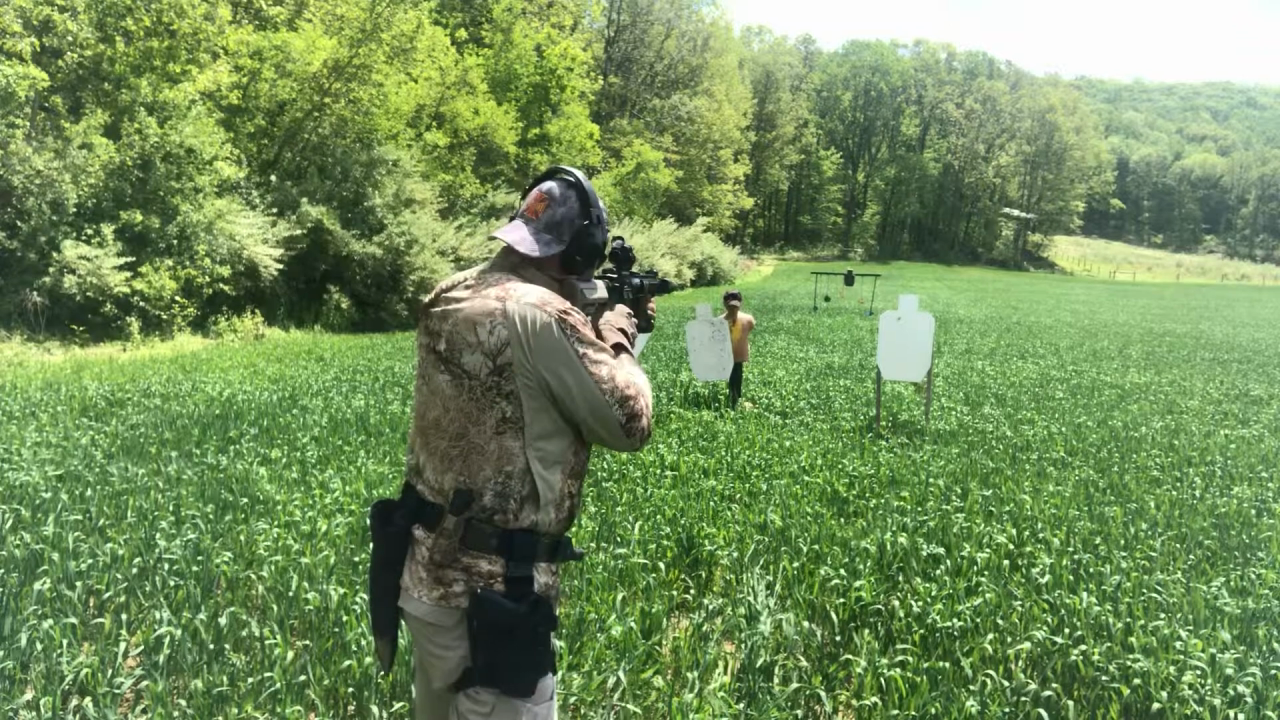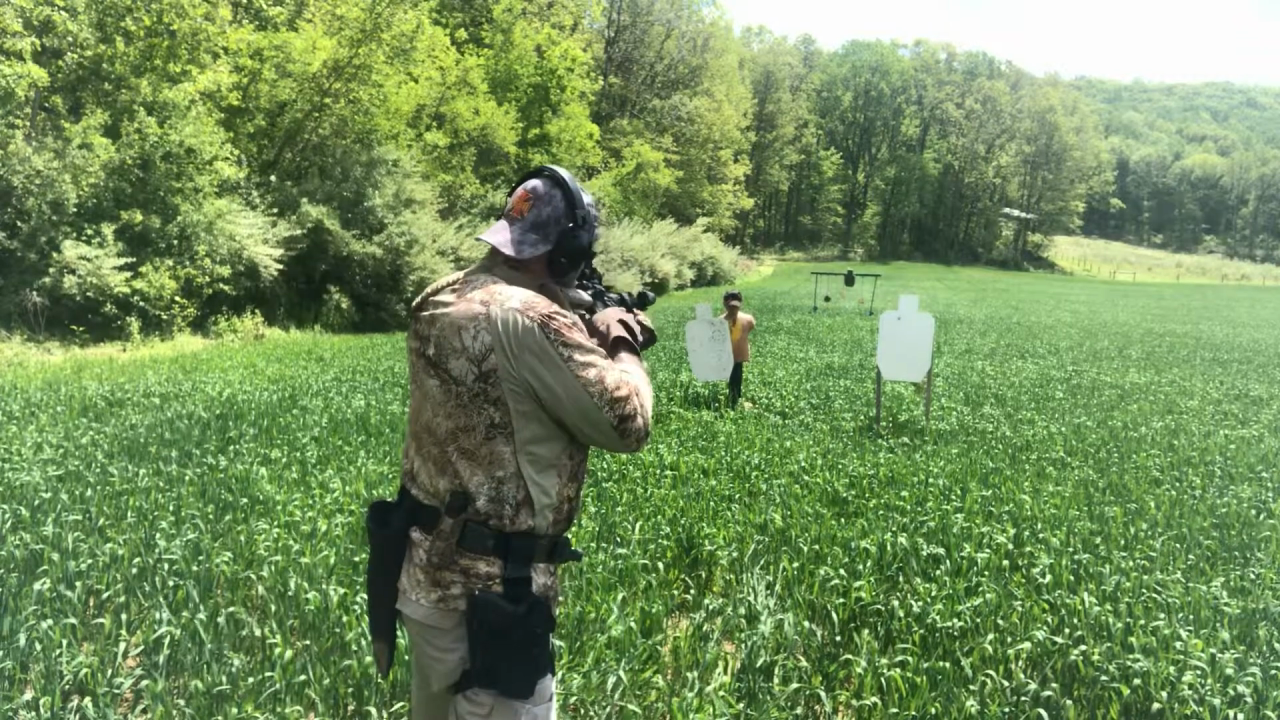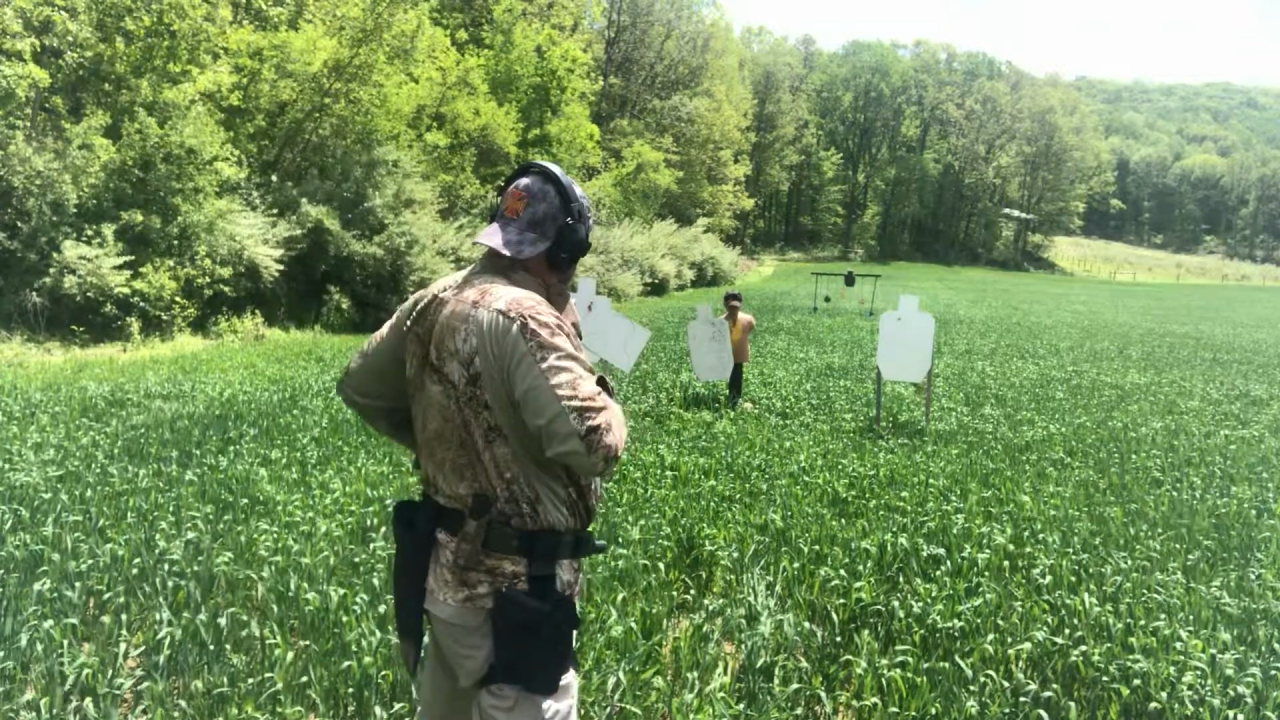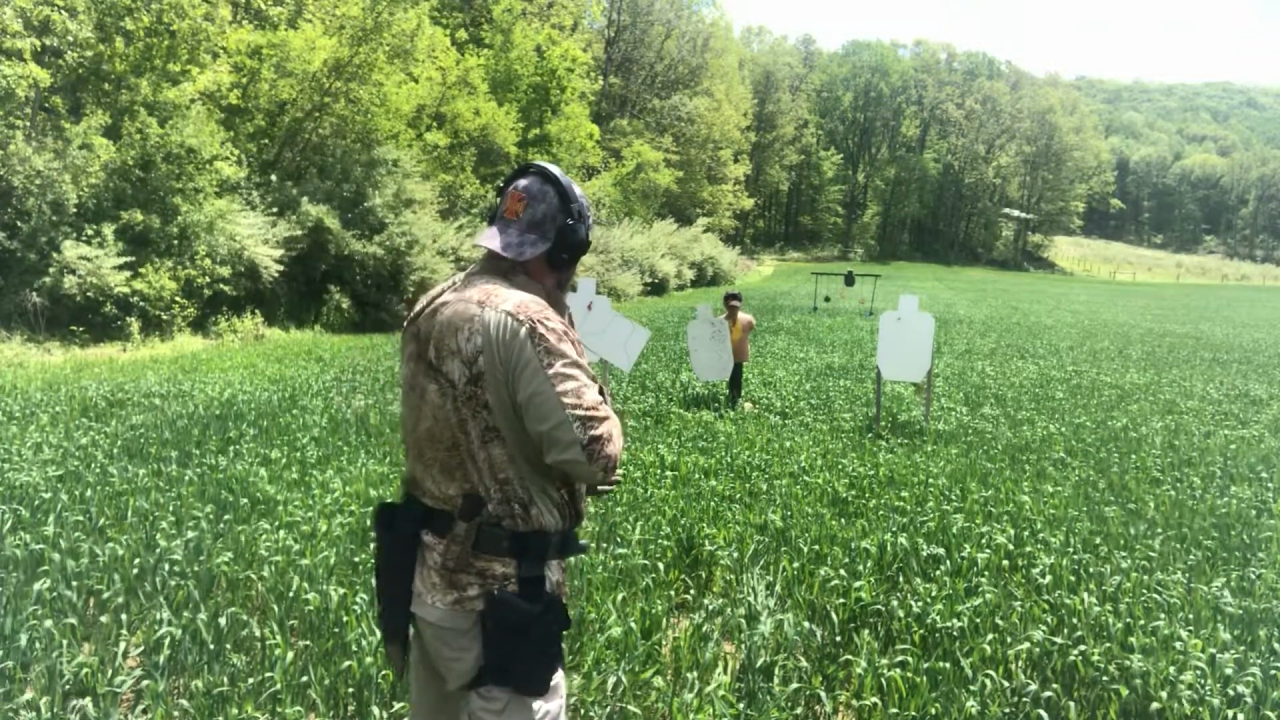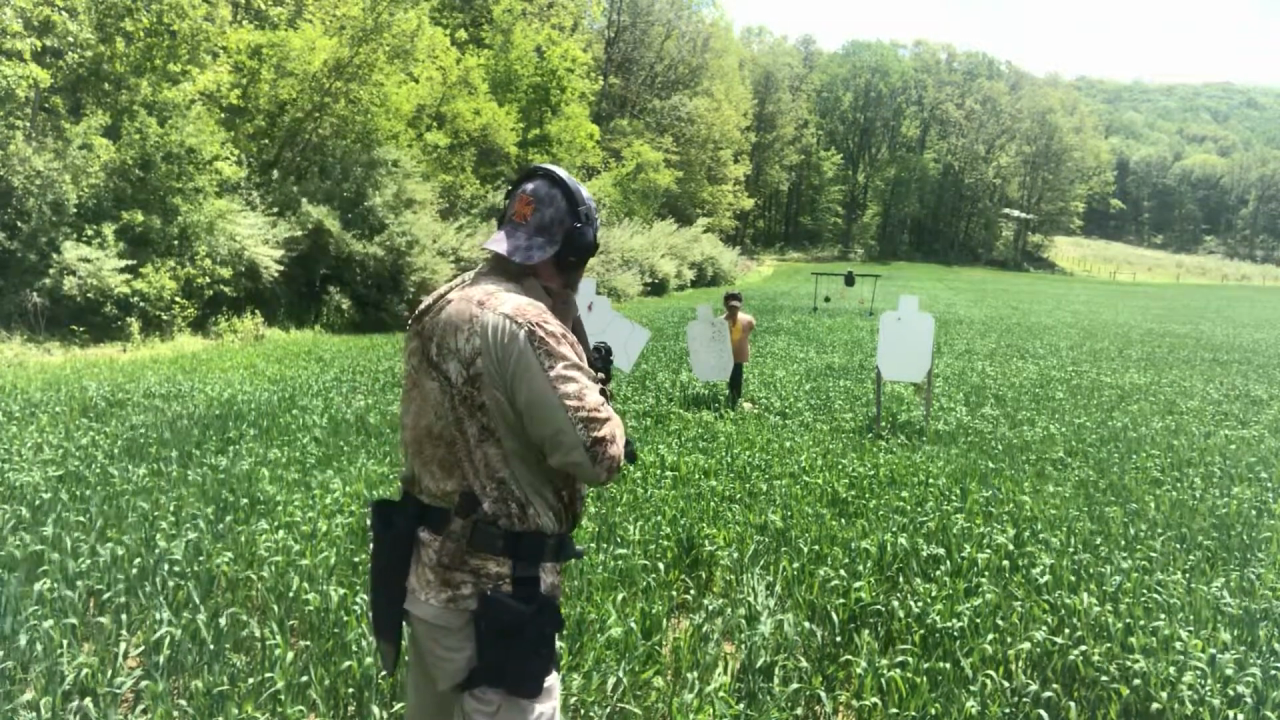
dt=1s
person 1, frame 1
left shoulder: (447, 299)
right shoulder: (543, 318)
right elbow: (628, 423)
left wrist: (592, 327)
right wrist: (616, 332)
left hip: (426, 570)
right hip: (491, 587)
person 1, frame 2
left shoulder: (437, 302)
right shoulder: (531, 322)
right elbow: (626, 423)
left wrist: (587, 337)
right wrist: (620, 345)
left hip: (424, 570)
right hip: (490, 586)
person 1, frame 3
left shoulder: (432, 303)
right shoulder: (523, 321)
left elbow: (360, 385)
right elbow: (591, 445)
right wrist: (603, 399)
left hip: (446, 566)
right hip: (513, 582)
person 1, frame 4
left shoulder: (432, 307)
right shoulder: (527, 323)
right elbow: (593, 453)
right wrist: (598, 401)
left hip: (430, 568)
right hip: (499, 586)
person 1, frame 5
left shoulder: (437, 306)
right shoulder: (527, 326)
right elbow: (595, 454)
right wrist: (597, 399)
left hip: (428, 568)
right hip: (493, 586)
